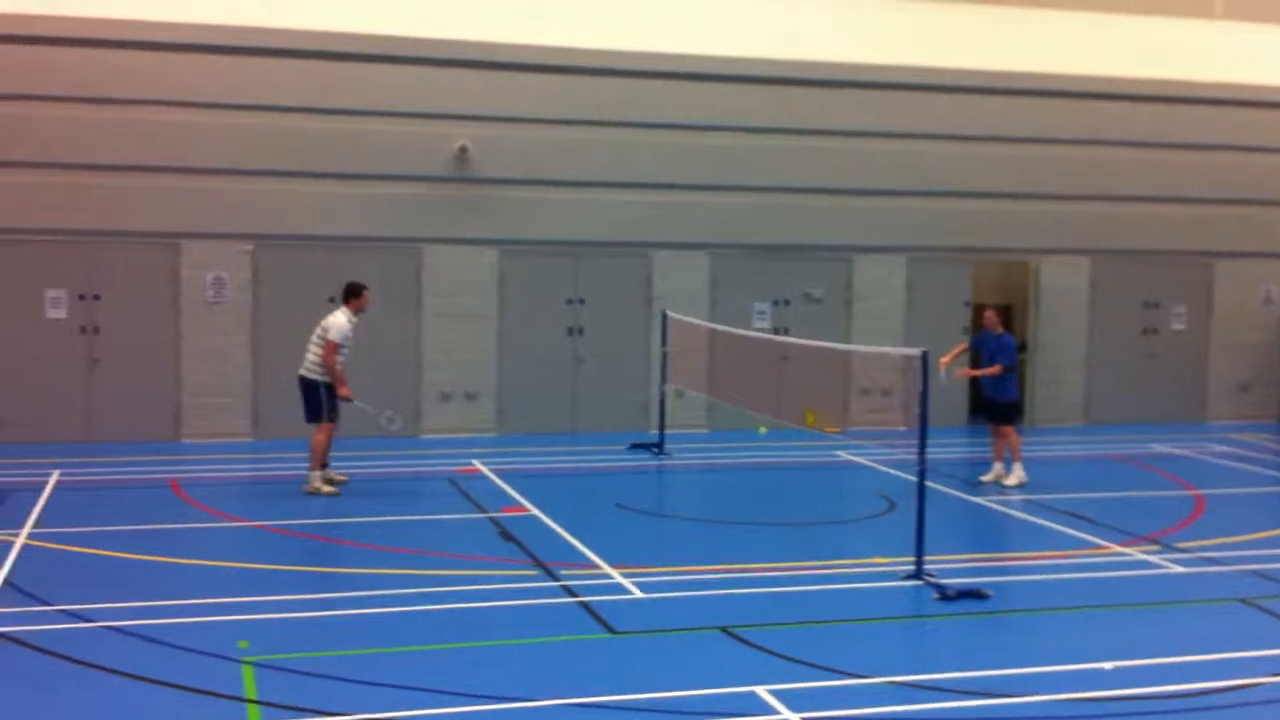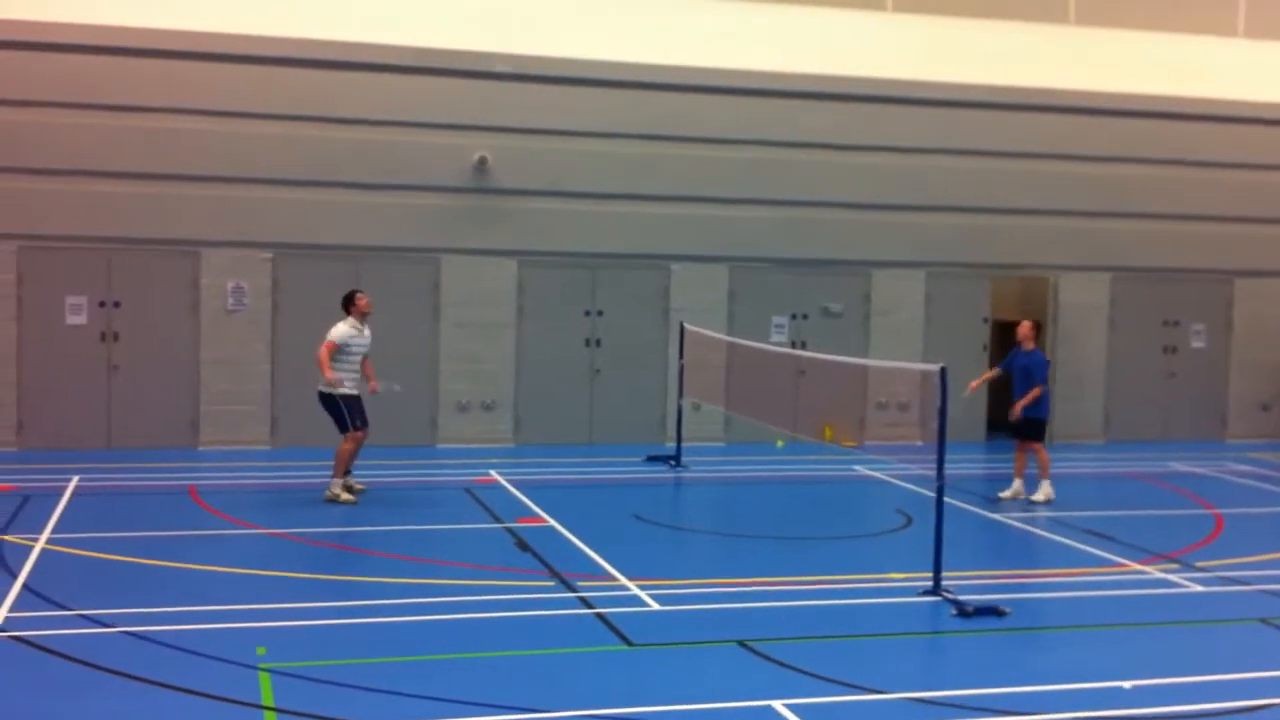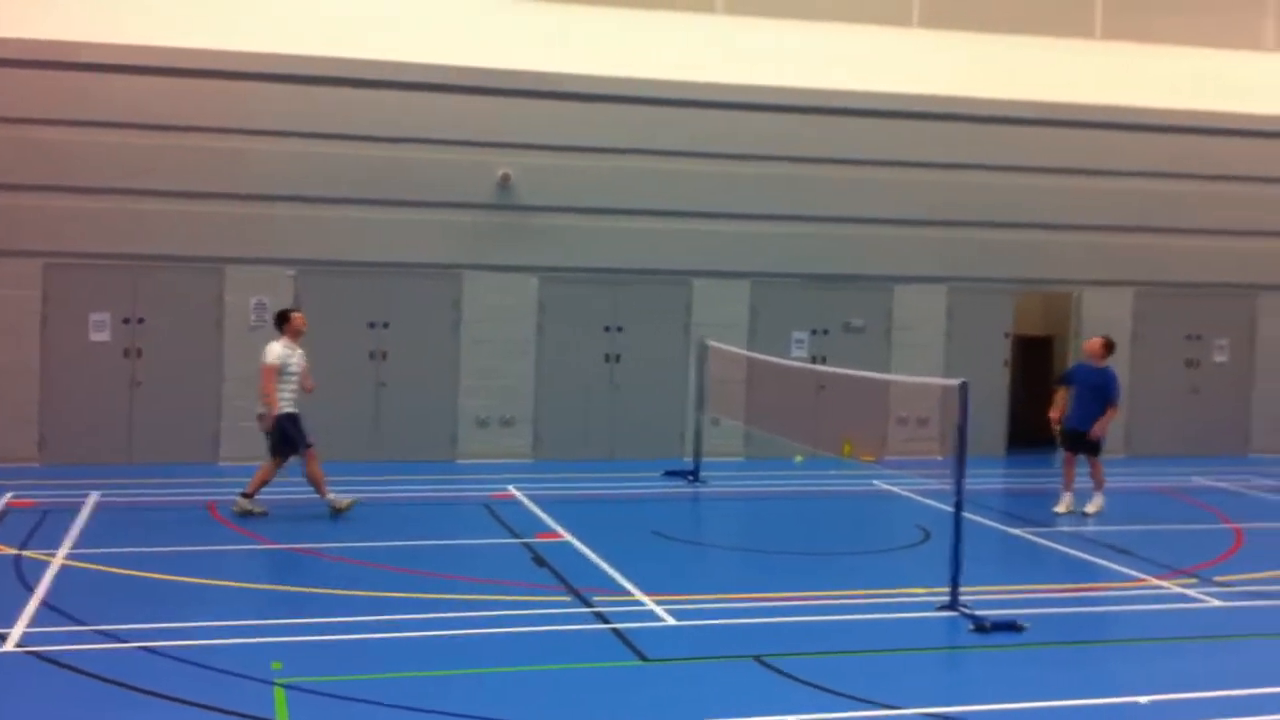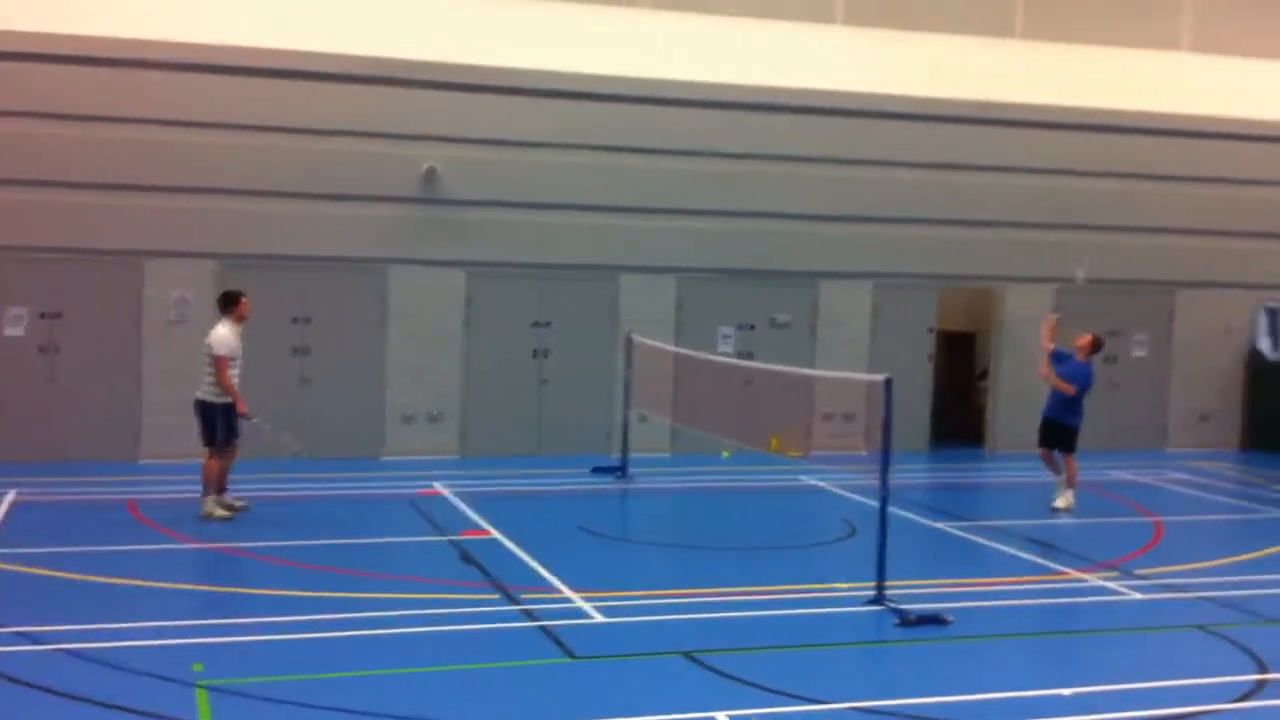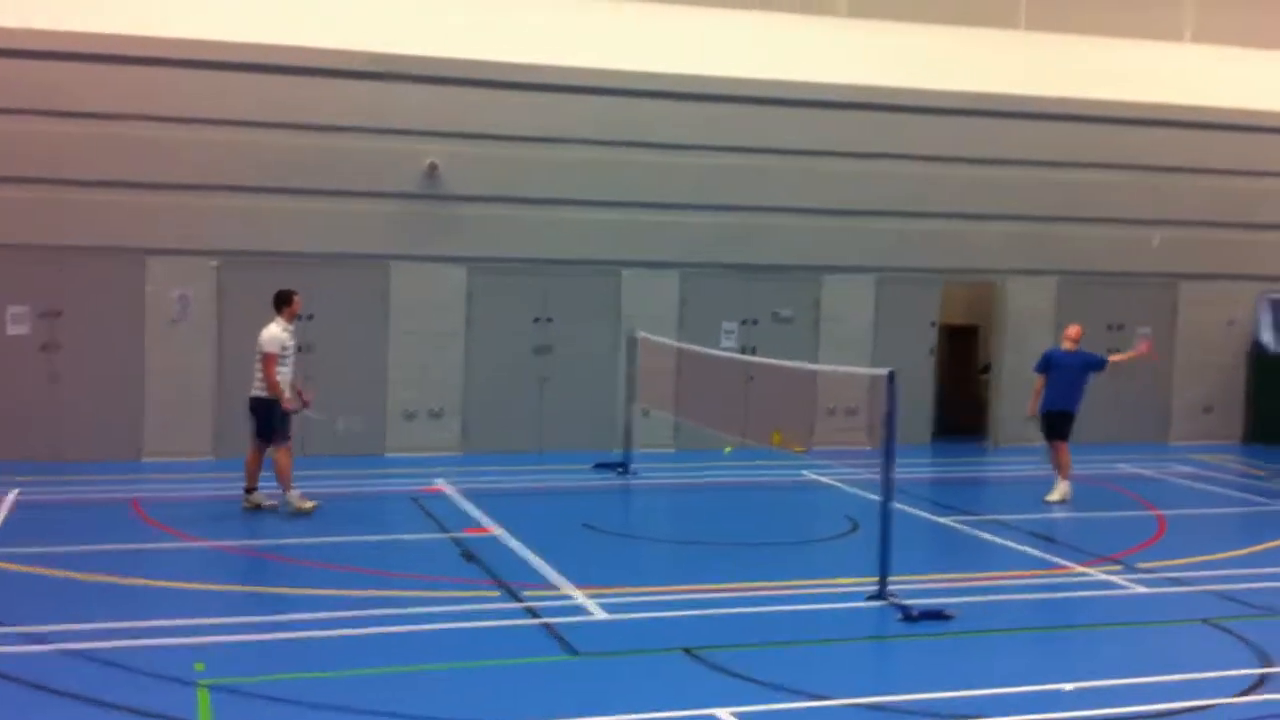
dt=1s
person 1, frame 1
left shoulder: (344, 321)
right shoulder: (340, 323)
right elbow: (328, 358)
left wrist: (344, 384)
right wrist: (339, 387)
left hip: (320, 380)
right hip: (317, 380)
left knee: (330, 425)
right knee: (324, 427)
left ankle: (324, 471)
right ankle: (314, 480)
person 1, frame 2
left shoulder: (365, 333)
right shoulder: (342, 330)
right elbow: (324, 352)
left wrist: (371, 381)
right wrist: (327, 373)
left hip: (351, 392)
right hip: (334, 392)
left knee: (361, 434)
right knee: (353, 435)
left ankle: (346, 478)
right ankle: (335, 488)
person 1, frame 3
left shoulder: (298, 351)
right shoulder: (276, 351)
left elbow: (304, 378)
right elbow: (267, 382)
left wrist: (308, 385)
right wrist: (269, 413)
left hip: (286, 413)
right hip: (279, 415)
left knee: (278, 460)
right knee: (309, 454)
left ankle: (245, 499)
right ankle: (331, 500)
person 1, frame 4
left shoulder: (231, 333)
right shoulder: (222, 336)
right elbow: (222, 375)
left wrist: (236, 400)
right wrist: (239, 402)
left hip: (224, 402)
right hip: (215, 402)
left knee: (229, 449)
right knee: (217, 452)
left ankle: (221, 494)
right ankle: (208, 504)
person 1, frame 5
left shoulder: (284, 333)
right shoulder: (273, 335)
right elbow: (268, 372)
left wrist: (298, 393)
right wrist: (283, 400)
left hip: (270, 399)
right hip: (268, 400)
left knee: (260, 447)
right knee: (282, 447)
left ankle: (251, 494)
right ankle: (294, 498)
person 2, frame 1
left shoulder: (1008, 342)
right shoulder: (984, 336)
left elbow: (999, 369)
right elbow: (965, 346)
left wrist: (973, 373)
right wrist: (949, 357)
left hip: (1006, 394)
right hip: (990, 393)
left knee: (1008, 430)
right knee: (995, 430)
left ankle: (1018, 471)
right ankle: (998, 469)
person 2, frame 2
left shoulder: (1039, 359)
right shoulder: (1016, 354)
left elbow: (1039, 388)
right elbow: (998, 370)
left wrist: (1020, 405)
right wrist: (978, 381)
left hip: (1035, 412)
right hip: (1018, 411)
left knee: (1036, 446)
right knee: (1020, 446)
left ankle: (1046, 488)
right ankle: (1018, 486)
person 2, frame 3
left shoulder: (1109, 377)
right shoulder: (1079, 369)
left elbow: (1113, 407)
right elbow: (1064, 387)
left wrist: (1101, 426)
right wrist: (1056, 408)
left hip: (1092, 428)
right hip: (1073, 424)
left knee: (1093, 461)
right knee: (1068, 458)
left ankle: (1098, 497)
right ankle: (1067, 498)
person 2, frame 4
left shoulder: (1086, 371)
right shoulder: (1066, 359)
left elbow: (1070, 391)
right elbow: (1046, 344)
left wrist: (1050, 377)
right wrist: (1049, 324)
left hip: (1069, 421)
right hip: (1050, 416)
left knee: (1067, 457)
right knee: (1045, 453)
left ankle: (1069, 495)
right ankle: (1061, 478)
person 2, frame 5
left shoulder: (1084, 358)
right shoulder: (1050, 355)
left elbow: (1112, 359)
right elbow: (1040, 380)
left wrist: (1135, 352)
right wrist: (1034, 404)
left hip: (1065, 409)
right hip: (1048, 407)
left knee: (1060, 445)
right knee: (1052, 446)
left ankle: (1064, 486)
right ankle: (1060, 482)
